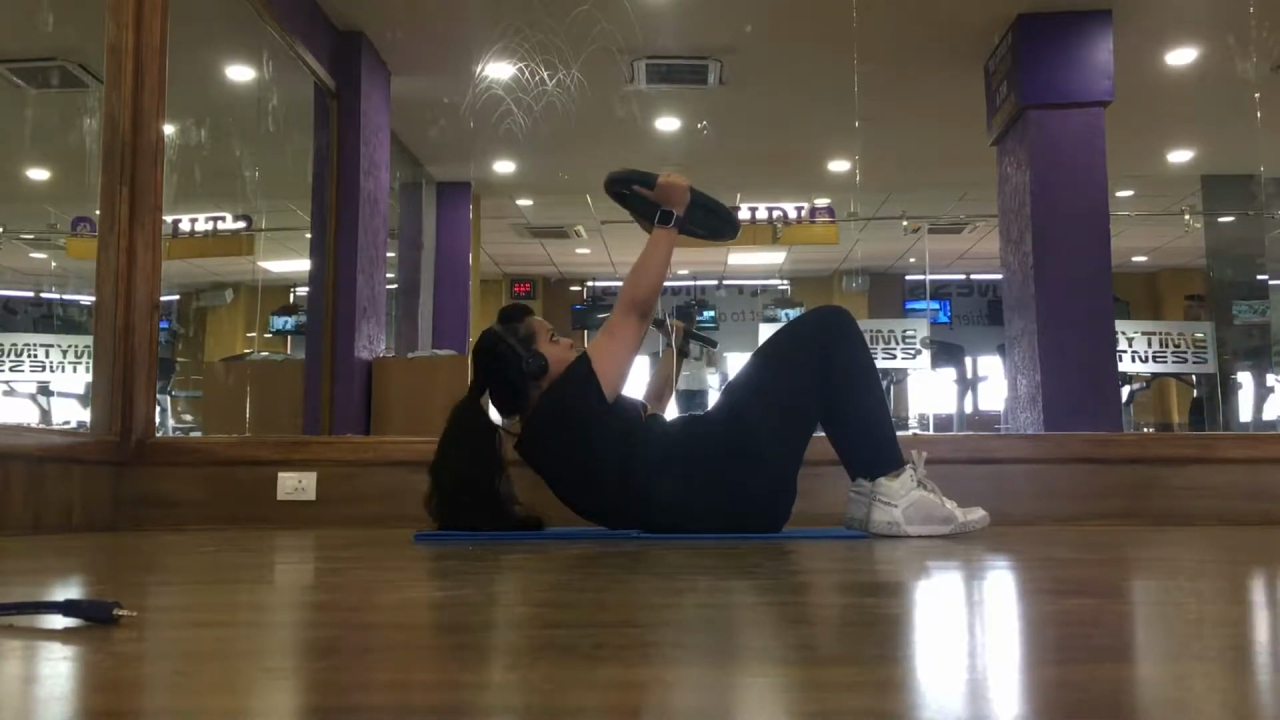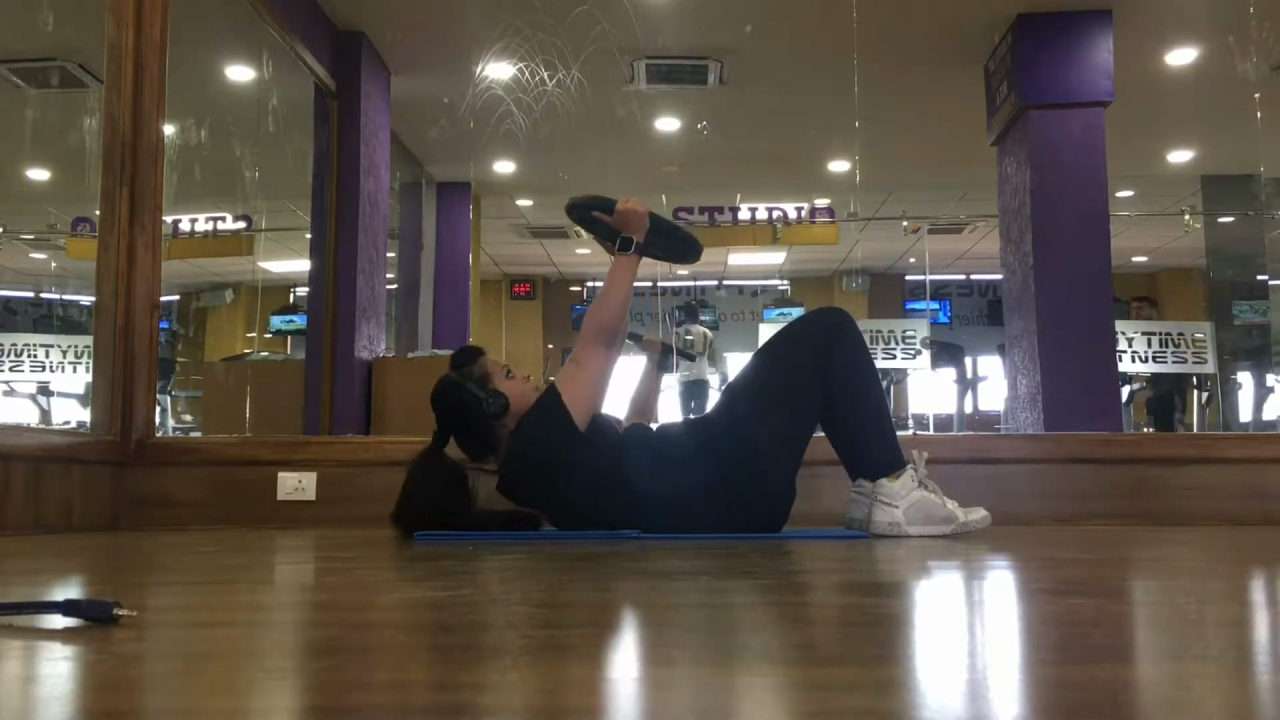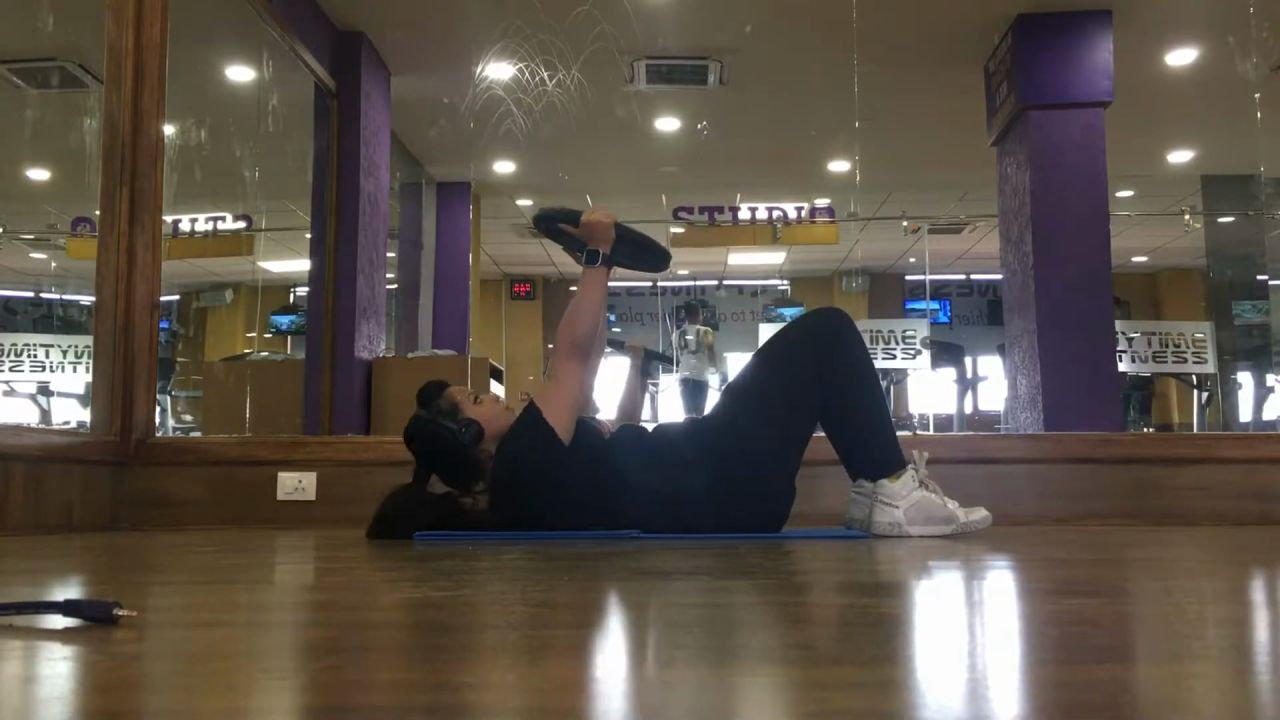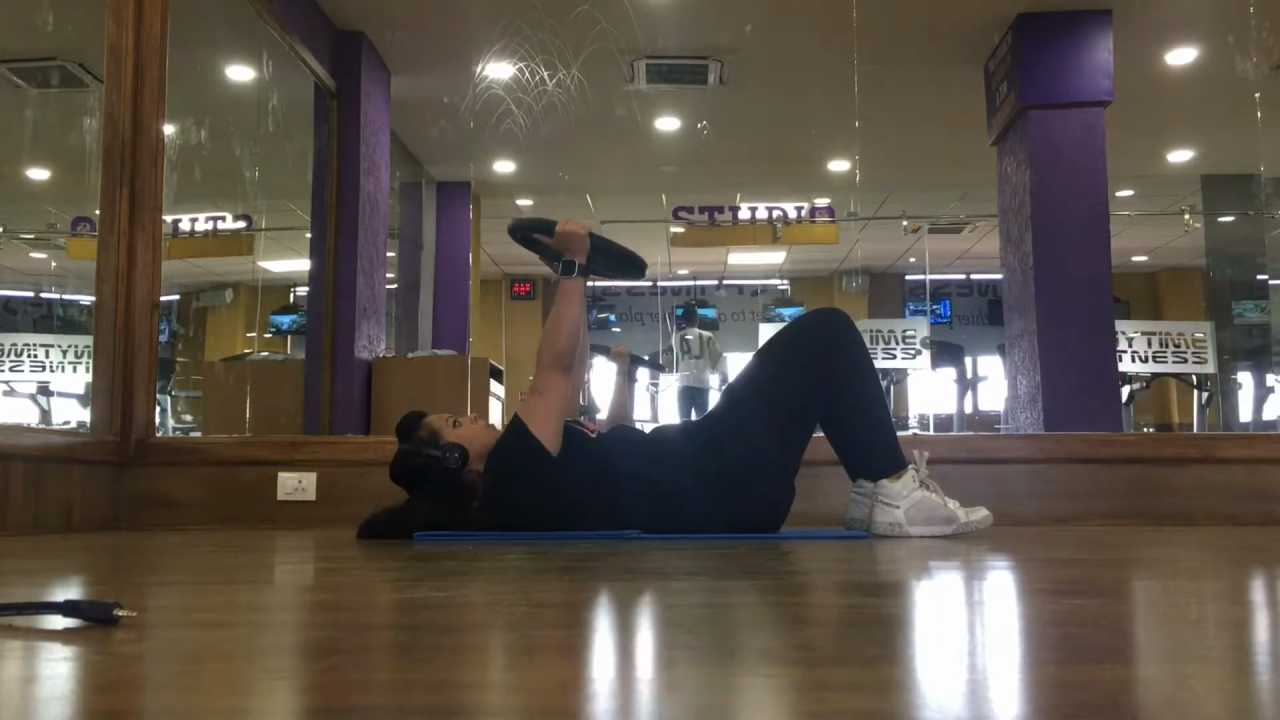
dt=0.5s
person 1, frame 1
left shoulder: (548, 428)
right shoulder: (563, 406)
right elbow: (632, 311)
left wrist: (671, 355)
right wrist: (669, 217)
left hip: (712, 499)
right hip: (729, 490)
left knee: (821, 357)
right knee: (828, 329)
left ankle: (875, 488)
right ankle: (890, 490)
person 1, frame 2
left shoulder: (528, 463)
right shoulder: (539, 440)
right elbow: (598, 342)
left wrist: (654, 365)
right wrist: (630, 244)
left hip: (713, 487)
right hip: (727, 489)
left knee: (819, 344)
right knee: (828, 331)
left ankle: (877, 490)
right ankle: (891, 493)
person 1, frame 3
left shoulder: (518, 478)
right shoulder: (523, 461)
right elbow: (574, 356)
left wrist: (637, 371)
right wrist: (598, 255)
left hip: (709, 482)
right hip: (725, 488)
left knee: (818, 346)
right knee: (826, 331)
left ankle: (877, 489)
right ankle: (891, 493)
person 1, frame 4
left shoulder: (508, 487)
right shoulder: (513, 472)
right elbow: (556, 370)
left wrist: (624, 375)
right wrist: (574, 265)
left hip: (707, 481)
right hip: (722, 486)
left knee: (818, 341)
right knee: (826, 332)
left ankle: (877, 489)
right ankle: (892, 494)
